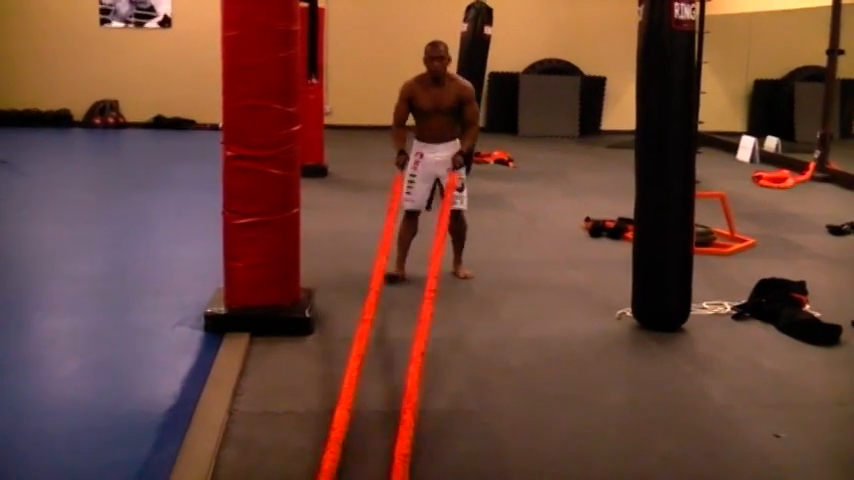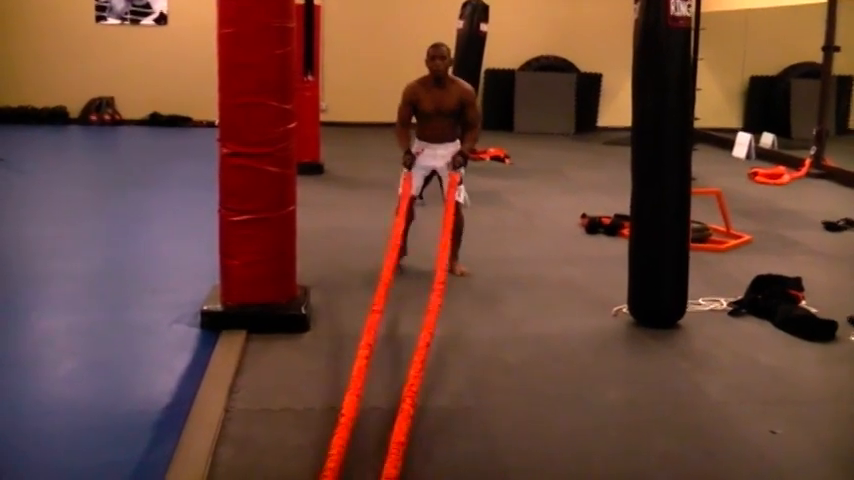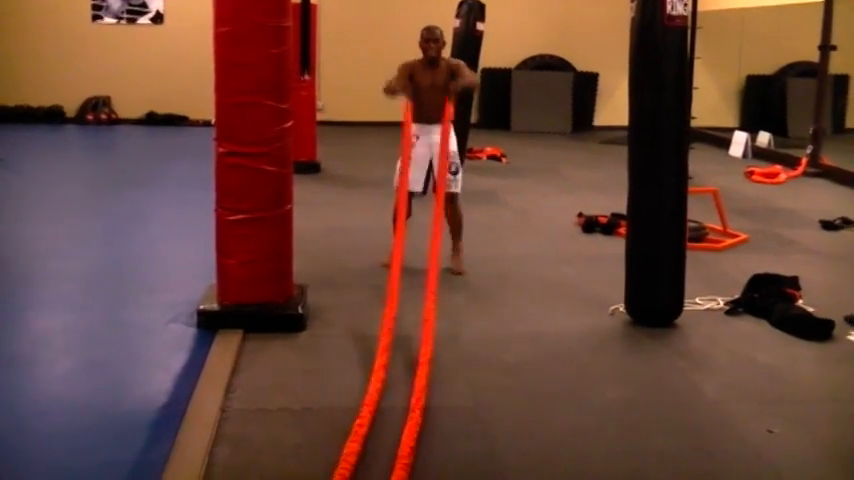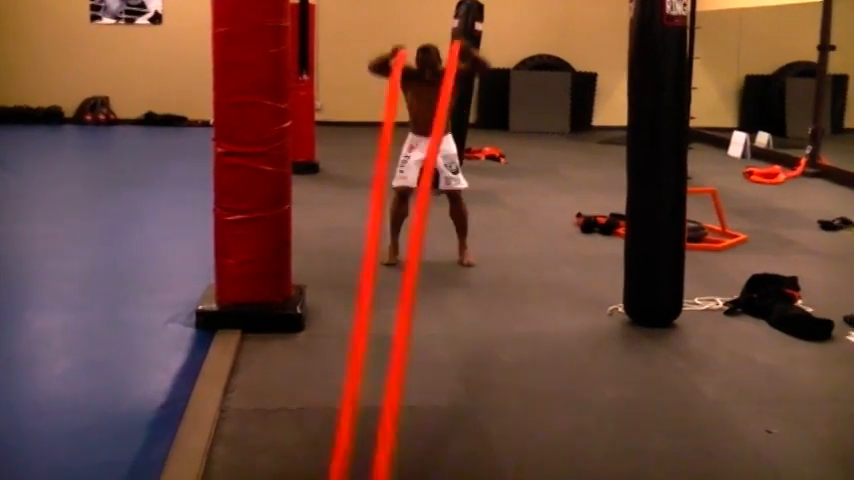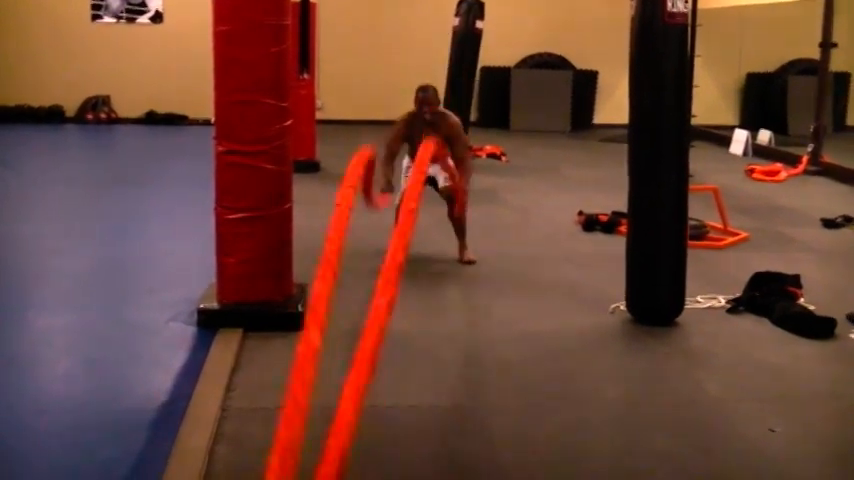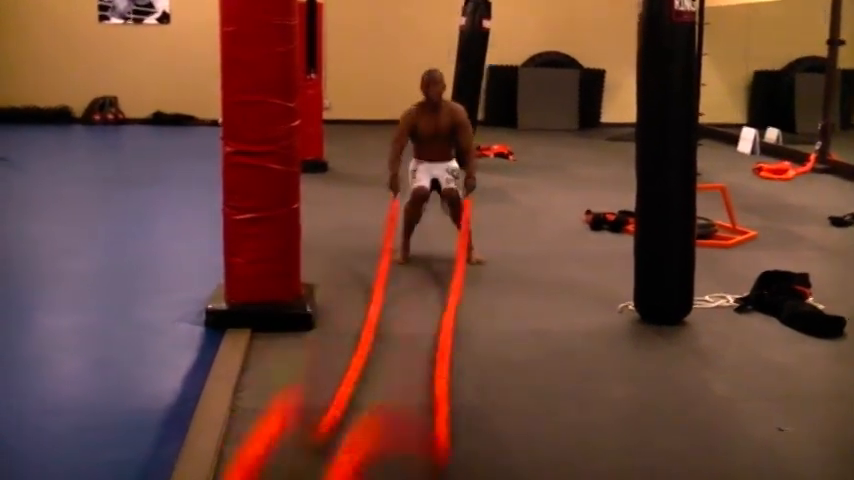
dt=0.2s
person 1, frame 1
left shoulder: (463, 88)
right shoulder: (411, 88)
left elbow: (472, 125)
right elbow: (398, 124)
left wrist: (463, 152)
right wrist: (401, 151)
left hip: (451, 150)
right hip: (421, 151)
left knee: (456, 210)
right knee: (410, 211)
left ankle: (458, 262)
right ankle: (400, 266)
person 1, frame 2
left shoulder: (464, 91)
right shoulder: (413, 90)
left elbow: (473, 127)
right elbow: (402, 125)
left wrist: (464, 151)
right wrist: (406, 150)
left hip: (450, 150)
right hip: (421, 148)
left knee: (455, 204)
right knee: (406, 199)
left ankle: (453, 259)
right ankle: (401, 249)
person 1, frame 3
left shoulder: (453, 66)
right shoulder: (410, 68)
left elbow: (472, 80)
right elbow: (389, 88)
left wrist: (463, 83)
right wrist: (400, 87)
left hip: (444, 135)
right hip: (418, 134)
left knee: (451, 195)
right knee: (405, 193)
left ankle: (456, 253)
person 1, frame 4
right shoulder: (407, 75)
left elbow: (483, 67)
right elbow: (374, 67)
left wrist: (469, 52)
right wrist: (391, 55)
left hip: (443, 143)
right hip: (415, 143)
left knee: (455, 193)
right knee: (402, 191)
left ankle: (463, 248)
right ankle: (394, 247)
person 1, frame 5
left shoulder: (451, 123)
right shoulder: (405, 123)
left elbow: (463, 159)
right elbow: (389, 156)
left wrist: (464, 185)
right wrist: (387, 181)
left hip: (442, 165)
right hip: (415, 164)
left knee: (453, 196)
left ankle: (463, 248)
person 1, frame 6
left shoulder: (456, 112)
right shoulder: (412, 114)
left elbow: (468, 148)
right elbow: (396, 149)
left wrist: (471, 175)
right wrist: (393, 174)
left hip: (447, 163)
right hip: (422, 163)
left knee: (454, 199)
right knee: (418, 194)
left ankle: (469, 249)
right ankle: (404, 247)
